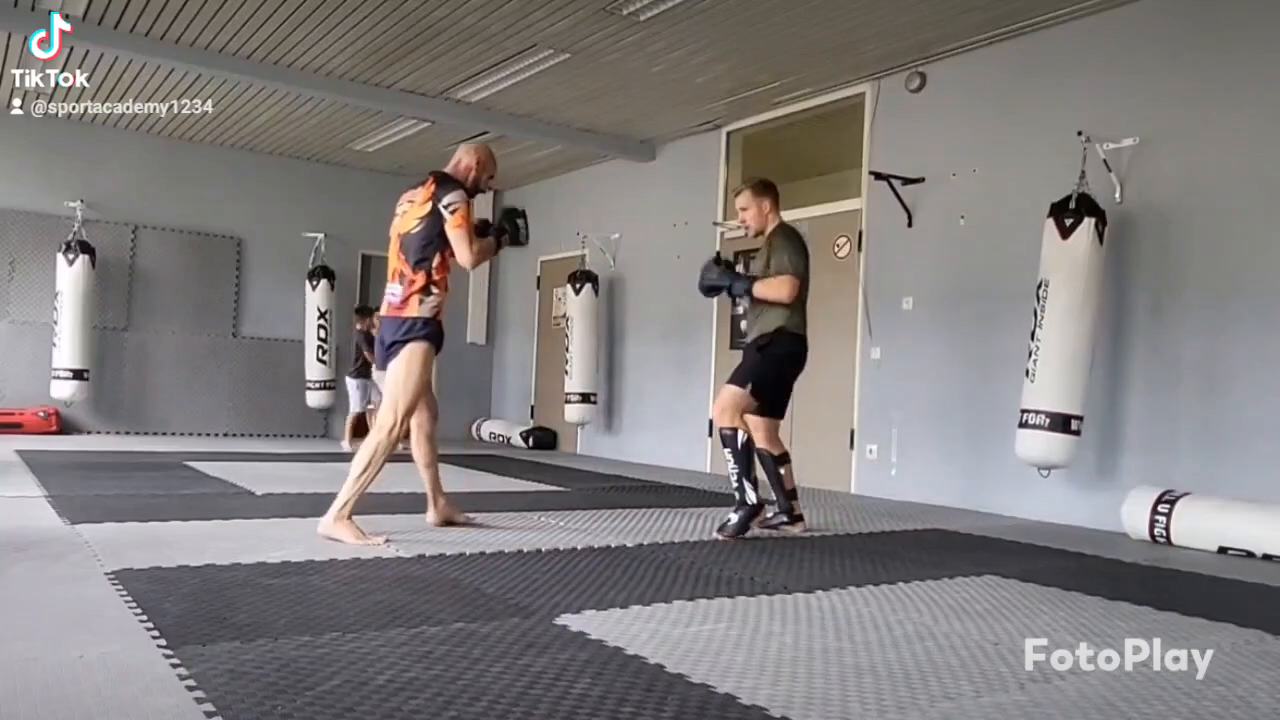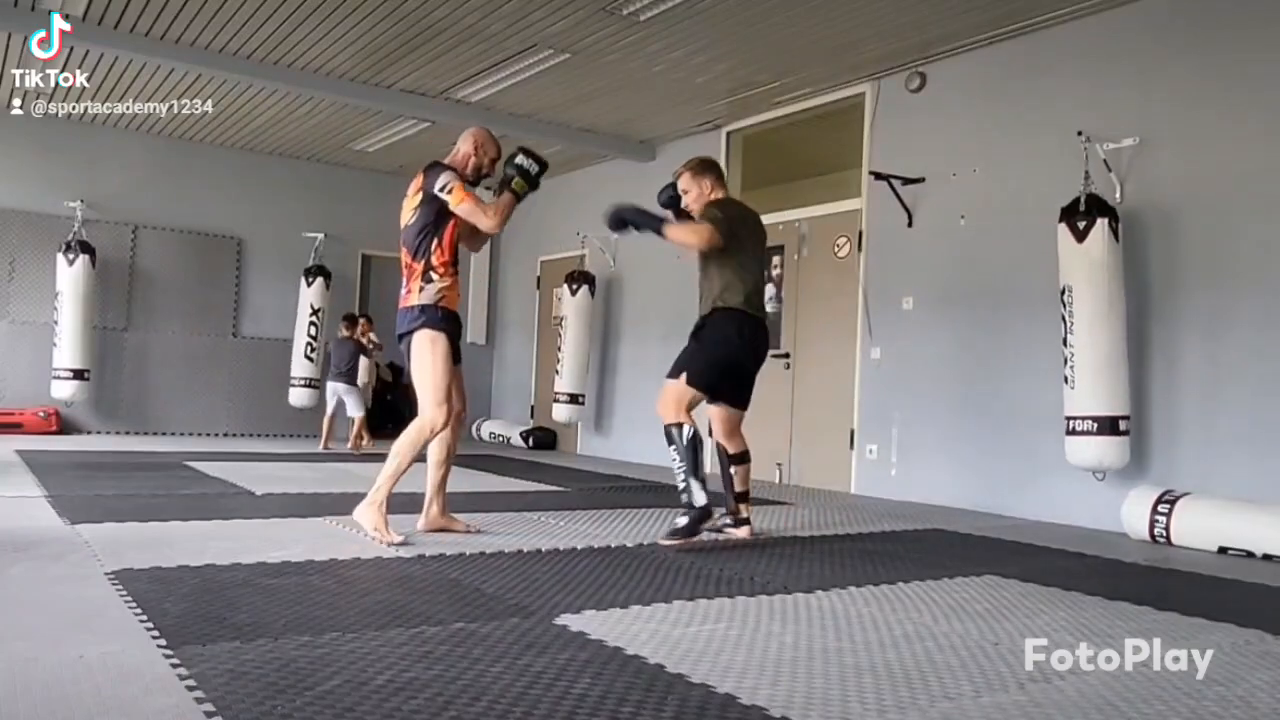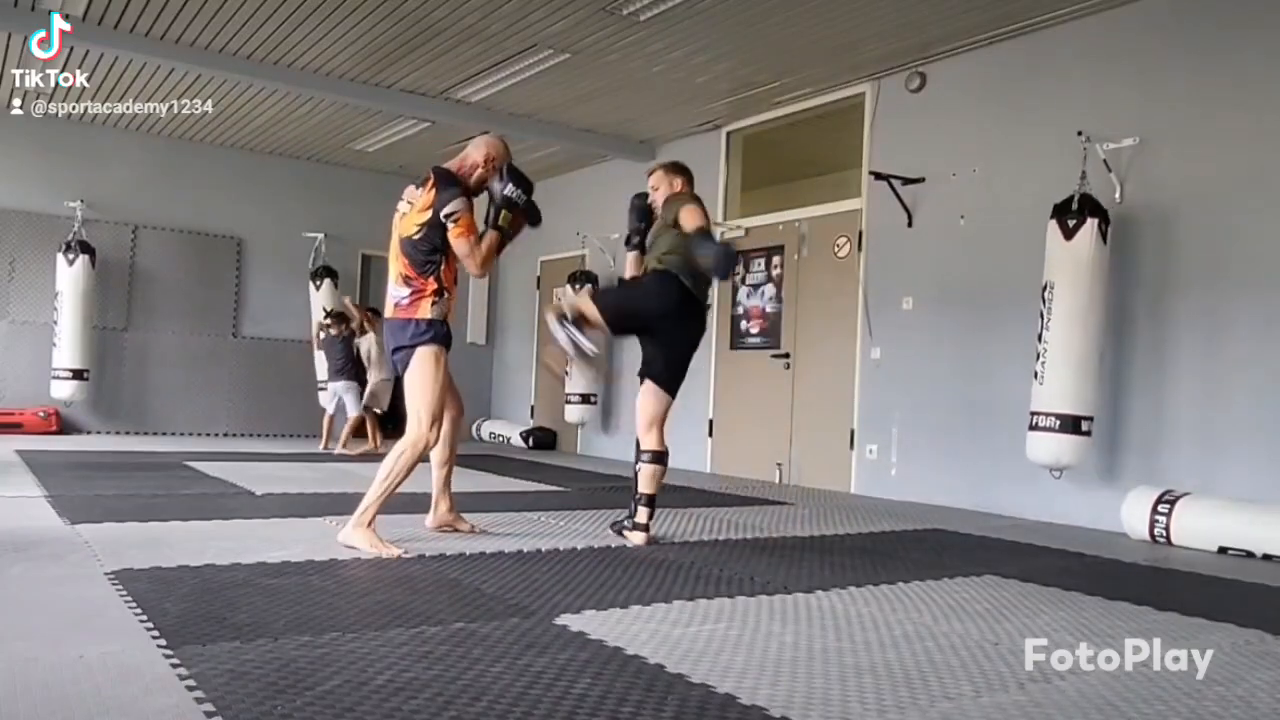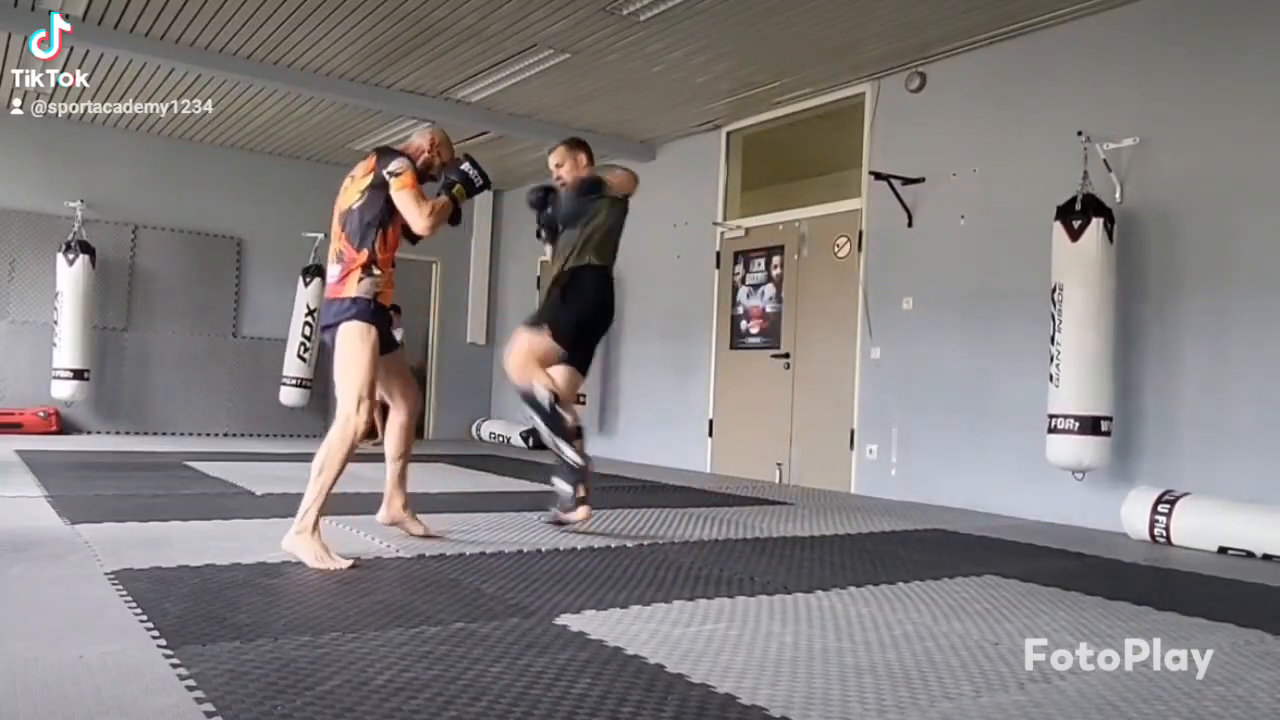
dt=1s
person 1, frame 1
left shoulder: (418, 195)
right shoulder: (454, 194)
right elbow: (467, 258)
left wrist: (476, 236)
right wrist: (496, 239)
left hip: (396, 320)
right hip: (414, 324)
left knee: (425, 413)
right knee: (394, 422)
left ankle: (438, 504)
right ankle: (338, 514)
person 1, frame 2
left shoulder: (440, 189)
right shoulder: (440, 177)
left elbow: (474, 240)
right elbow: (490, 223)
left wrist: (507, 191)
right wrist: (514, 187)
left hip: (436, 314)
right hip: (425, 313)
left knee: (454, 414)
right knee: (436, 414)
left ankle: (433, 511)
right ankle: (373, 504)
person 1, frame 3
left shoulder: (425, 186)
right shoulder: (450, 196)
right elbow: (478, 261)
left wrist: (504, 227)
right wrist: (504, 214)
left hip: (408, 320)
right hip: (420, 324)
left knee: (452, 411)
right knee: (424, 433)
left ankle: (443, 509)
right ankle: (359, 524)
person 1, frame 4
left shoulder: (373, 172)
right shoulder: (394, 163)
right elbow: (424, 221)
left wrist: (428, 214)
right wrist: (457, 191)
left hip: (362, 305)
right hip: (355, 305)
left knee: (407, 401)
right knee: (354, 418)
left ankle: (395, 504)
right ankle: (303, 529)
person 2, frame 1
left shoulder: (785, 238)
right shoulder: (769, 246)
left elbow: (786, 291)
left wrist: (740, 282)
right wrist: (731, 282)
left hip: (779, 345)
right hip: (767, 346)
left knee: (725, 408)
right knee: (761, 430)
left ankle: (747, 504)
right ankle: (790, 512)
person 2, frame 2
left shoulder: (724, 211)
right shoulder: (745, 220)
left elbow: (700, 238)
right elbow: (708, 251)
left wrist: (646, 219)
right wrist: (680, 214)
left hip: (726, 327)
right hip: (750, 331)
left knee: (671, 403)
right knee: (726, 424)
left ankle: (695, 505)
right ankle: (738, 514)
person 2, frame 3
left shoulder: (683, 203)
right shoulder: (665, 234)
left elbow: (693, 216)
right elbow: (634, 281)
left wrist: (704, 236)
right wrist: (636, 236)
left hip: (665, 290)
right hip: (686, 318)
left knee: (562, 310)
right knee: (649, 424)
left ankle: (581, 345)
right ankle: (640, 521)
person 2, frame 4
left shoulder: (602, 178)
right shoulder: (567, 211)
left elbow: (628, 181)
right elbow: (562, 254)
left wrist: (595, 185)
right wrist: (546, 225)
left hip: (583, 288)
right hip: (568, 294)
left knee: (519, 358)
right knee: (558, 401)
left ankle: (566, 462)
right ankle: (578, 495)
